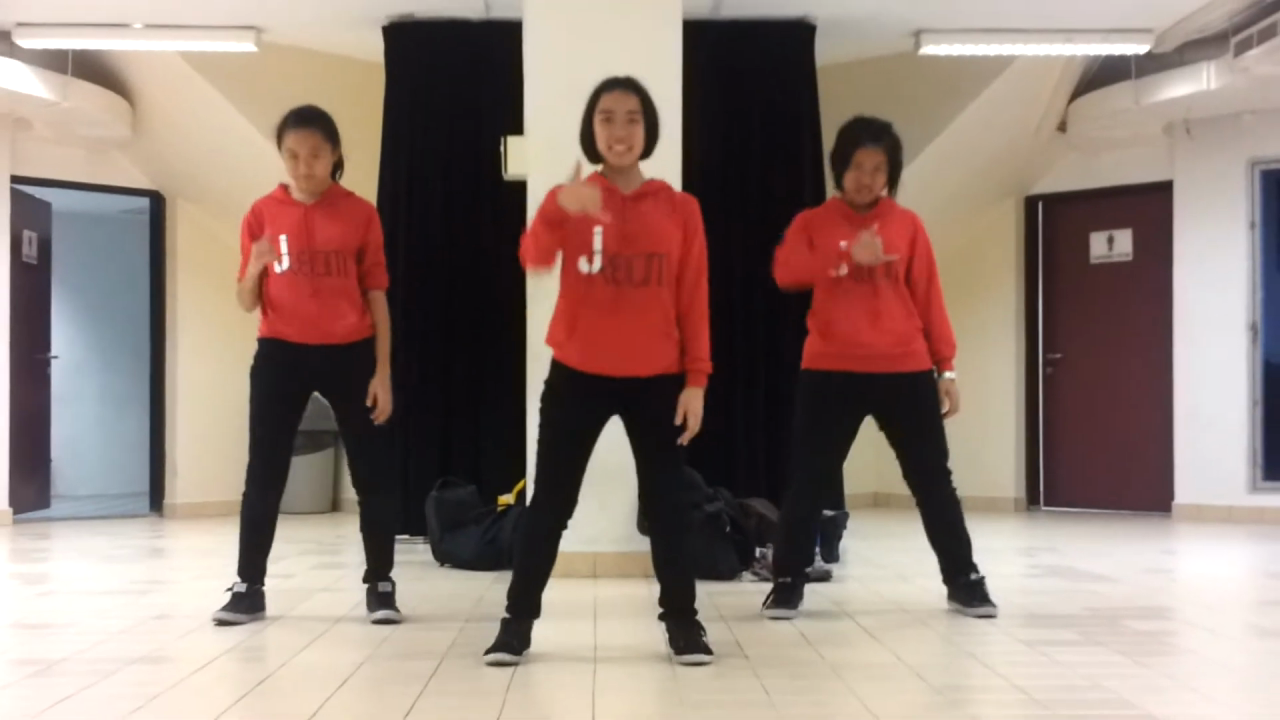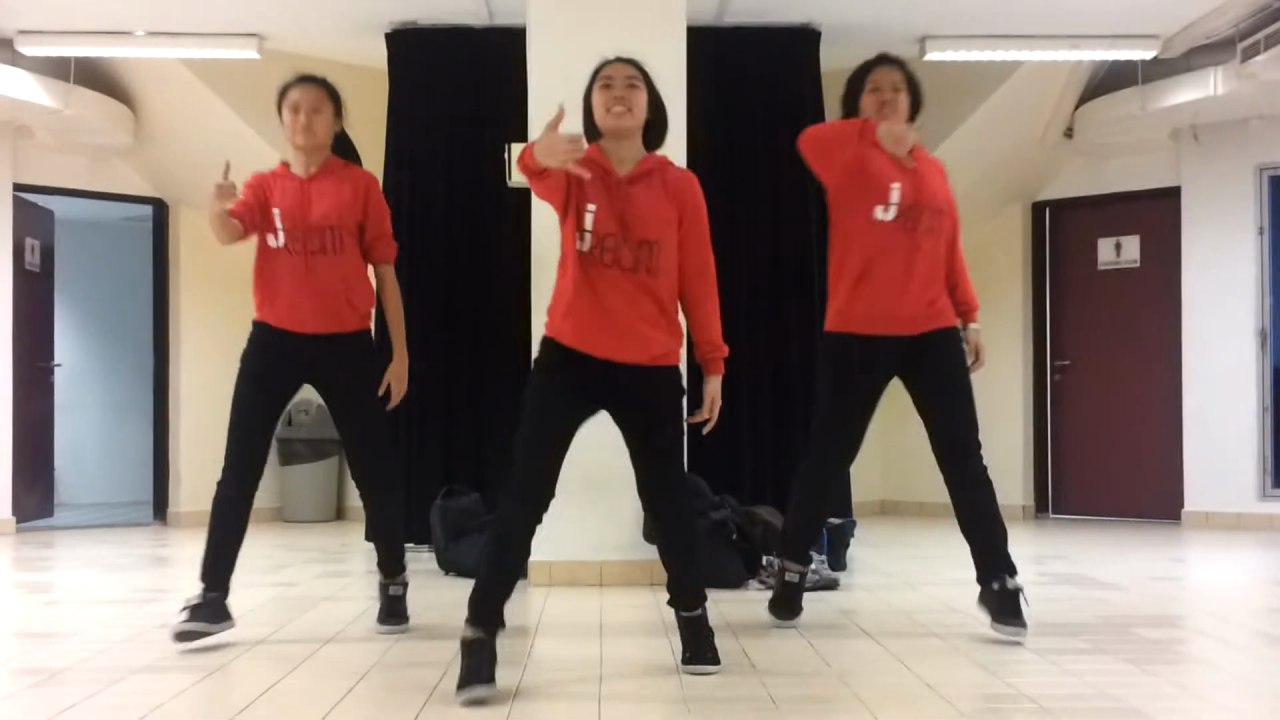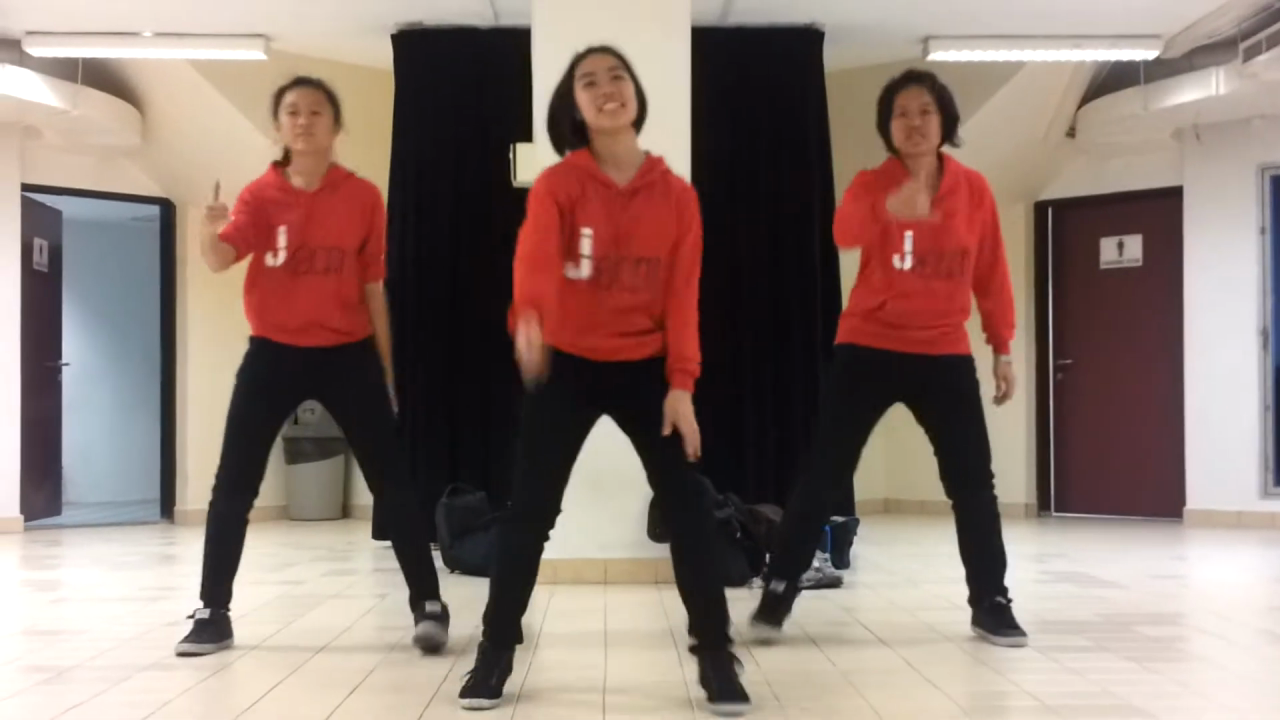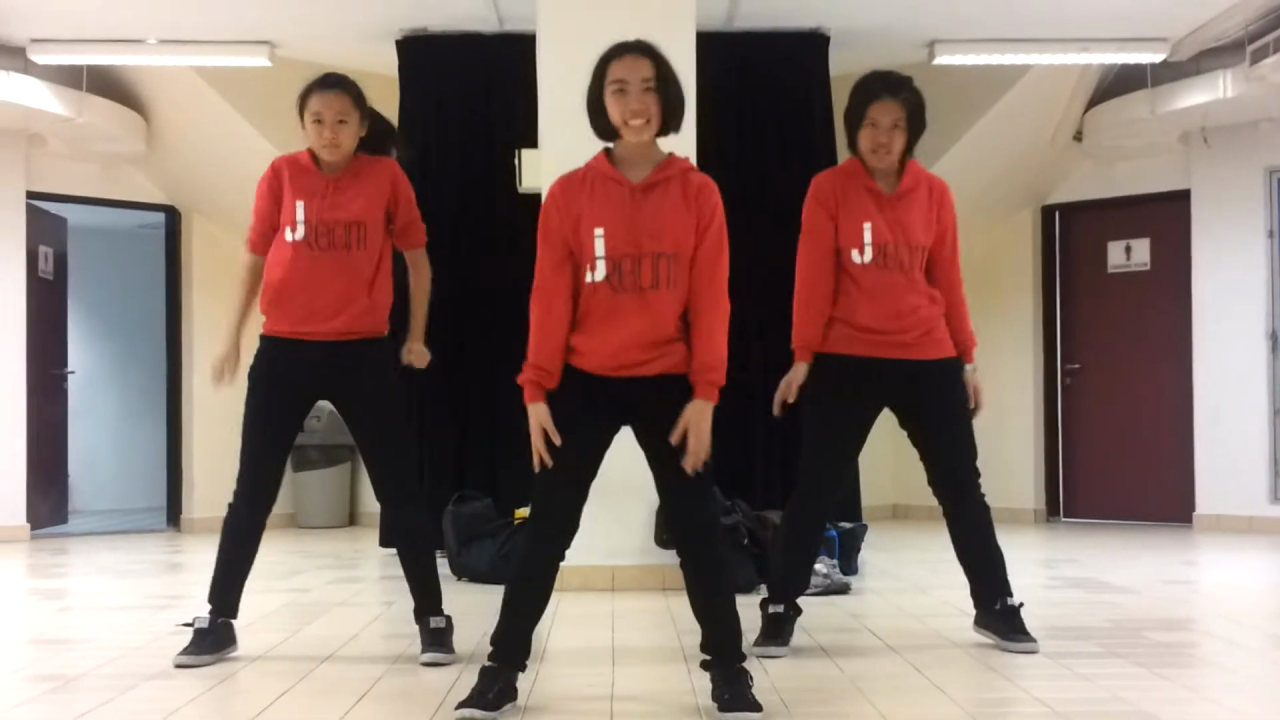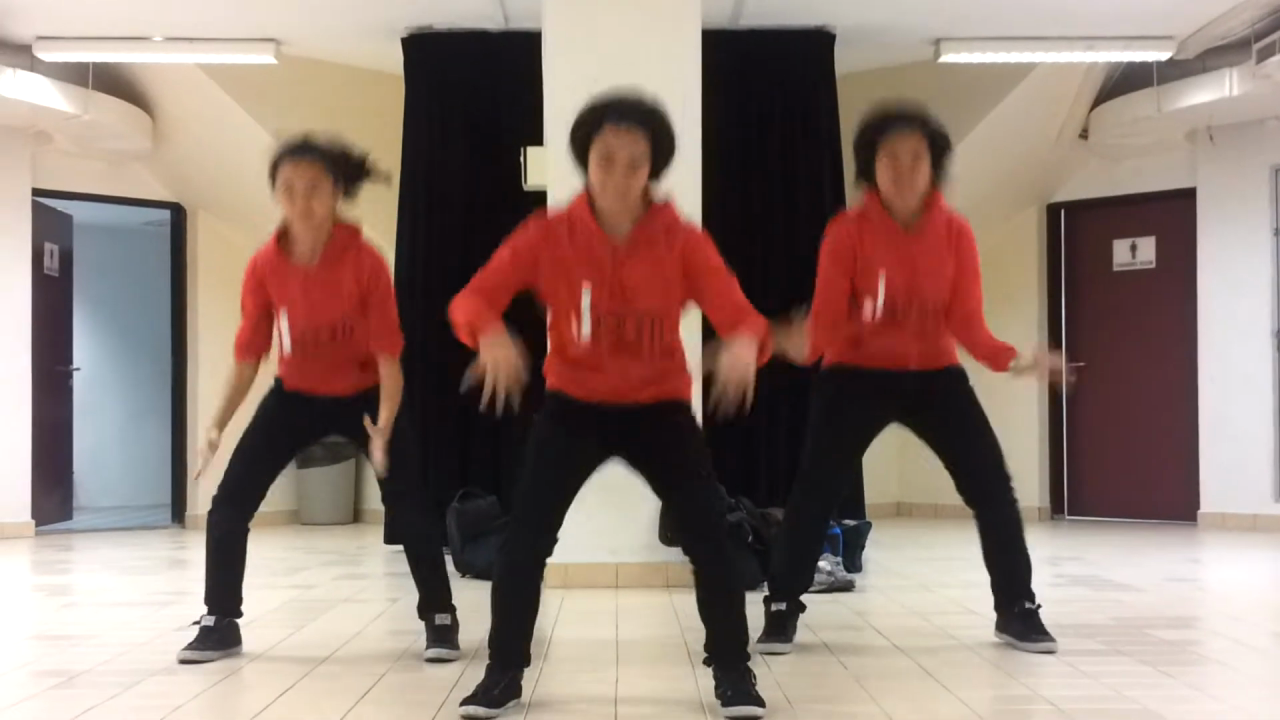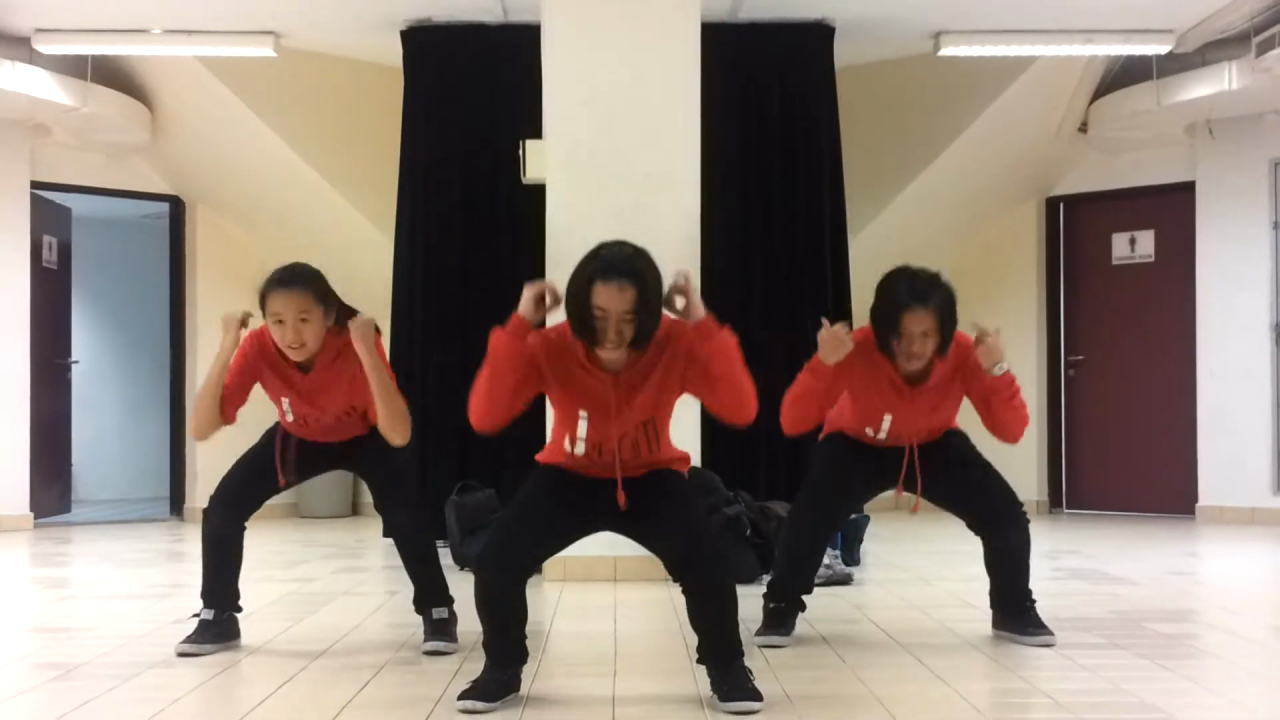
dt=0.3s
person 1, frame 1
left shoulder: (680, 208)
right shoulder: (571, 197)
left elbow: (693, 299)
right elbow: (533, 257)
left wrist: (696, 380)
right wrist: (564, 212)
left hip: (658, 379)
right hip: (578, 375)
left knee: (667, 502)
right knee: (551, 500)
left ankle: (682, 620)
right ankle: (518, 618)
person 1, frame 2
left shoulder: (680, 187)
right shoulder: (574, 174)
left elbow: (698, 279)
right elbow: (542, 178)
left wrist: (713, 364)
right wrist: (541, 155)
left hip: (651, 367)
right hip: (567, 357)
left knee: (667, 500)
right knee: (524, 491)
left ankle: (691, 615)
right ankle: (481, 634)
person 1, frame 3
left shoulder: (676, 192)
right shoulder: (557, 185)
left elbow: (683, 295)
right elbow: (534, 261)
left wrist: (681, 384)
right wrist: (527, 318)
left hip: (650, 371)
right hip: (567, 365)
left knee: (687, 511)
right knee: (529, 509)
left ankle: (715, 654)
right ankle: (495, 653)
person 1, frame 4
left shoulder: (698, 192)
right shoulder: (570, 192)
left elbow: (711, 299)
right elbow: (550, 294)
left wrist: (705, 393)
right wrist: (535, 389)
left hip: (670, 384)
right hip: (584, 382)
left knee: (697, 528)
right knee: (548, 527)
person 1, frame 5
left shoulder: (682, 239)
right shoulder: (550, 233)
left elbow: (738, 313)
right elbow: (473, 297)
left wrist: (747, 343)
right wrist: (489, 334)
left hip: (659, 411)
right hip: (573, 408)
left knee: (709, 535)
right knee: (525, 538)
person 1, frame 6
left shoulder: (678, 344)
right shoulder: (548, 348)
left elbow: (741, 409)
right elbow: (484, 417)
left wrist: (706, 325)
right wrist: (516, 326)
left hip: (651, 480)
right hip: (568, 480)
left knee: (706, 564)
right knee: (496, 564)
left ankle: (727, 667)
right ankle: (503, 668)
person 2, frame 1
left shoulder: (907, 224)
right shoulder: (813, 224)
left elbow: (928, 299)
right elbow: (786, 271)
left wrist: (945, 367)
right wrist: (846, 254)
left hip: (905, 371)
right hip: (829, 373)
left knee: (932, 479)
right knee: (808, 480)
left ankle: (963, 580)
right ankle: (787, 581)
person 2, frame 2
left shoulder: (933, 169)
right shoulder: (847, 161)
left elbow: (949, 250)
right elbow: (811, 140)
left wrist: (969, 318)
right wrist: (875, 136)
left hip: (932, 331)
right hip: (855, 333)
left knee: (963, 456)
right knee: (826, 456)
left ankle: (998, 584)
right ankle: (792, 571)
person 2, frame 3
left shoulder: (973, 189)
right shoulder: (871, 185)
left elbow: (991, 275)
right elbow: (847, 233)
left wrist: (1002, 348)
right wrist: (892, 209)
left hip: (944, 356)
right hip: (867, 350)
left knee: (972, 479)
right knee: (825, 470)
left ankle: (990, 602)
right ankle: (779, 588)
person 2, frame 4
left shoulder: (934, 193)
right shoulder: (828, 189)
left elbow: (948, 281)
right elbow: (813, 276)
left wrist: (967, 359)
right wrist: (802, 358)
left hip: (929, 360)
right hip: (845, 361)
left knee: (960, 485)
right knee: (815, 486)
left ankle: (996, 606)
right ankle: (779, 609)
person 2, frame 5
left shoulder: (955, 232)
right shoulder: (844, 235)
left elbow: (969, 330)
right elbow: (828, 324)
left wrist: (1014, 361)
right wrist: (805, 342)
left hip: (933, 376)
right hip: (854, 376)
left knee: (992, 484)
right knee: (815, 486)
left ankle: (1017, 610)
right ankle: (781, 609)
person 2, frame 6
left shoulder: (964, 354)
right shoulder: (857, 350)
left elbow: (1010, 430)
right elbow: (792, 421)
left wrist: (997, 371)
right wrist: (824, 363)
left hip: (934, 446)
right hip: (856, 447)
left knee: (1006, 517)
right knee: (811, 515)
left ankle: (1014, 609)
right ankle: (781, 606)
person 3, frame 1
left shoulder: (361, 215)
right shoulder: (263, 214)
left elbow: (377, 298)
right elbow: (247, 301)
left wrist: (383, 370)
right wrist: (252, 273)
left hip: (349, 354)
right hip: (281, 354)
left knee: (372, 474)
right knee: (264, 476)
left ankle: (380, 584)
right ankle: (249, 587)
person 3, frame 2
left shoulder: (360, 185)
right shoulder: (263, 186)
left elbow: (385, 271)
right elbow: (227, 233)
left wrist: (400, 352)
right wrist: (219, 208)
left hip: (347, 342)
right hip: (274, 339)
left knee: (373, 471)
right knee: (240, 469)
left ankle: (393, 585)
right ankle: (211, 597)
person 3, frame 3
left shoulder: (363, 197)
right shoulder: (261, 193)
left elbow: (373, 289)
right elbow: (218, 259)
left wrist: (384, 371)
right wrist: (212, 228)
left hip: (348, 355)
right hip: (273, 354)
left knee: (391, 481)
right knee: (233, 486)
left ankle: (428, 605)
right ankle: (213, 613)
person 3, frame 4
left shoulder: (386, 177)
right shoulder: (282, 174)
left elbow: (417, 253)
right elbow: (257, 255)
left wrist: (417, 334)
right wrist: (233, 337)
left hip: (363, 352)
right hip: (284, 351)
left knee: (399, 491)
right knee: (253, 492)
left ankle: (433, 620)
right ankle: (217, 621)
person 3, frame 5
left shoulder: (366, 263)
right shoulder: (264, 267)
left elbow: (389, 359)
right elbow: (247, 358)
left wrist: (385, 428)
right wrist: (218, 423)
left hip: (363, 397)
right hip: (295, 398)
left knee: (408, 507)
right knee: (229, 504)
left ankle: (441, 621)
right ankle: (220, 624)
person 3, frame 6
left shoulder: (359, 342)
right shoulder: (256, 349)
left elbow: (398, 435)
right elbow: (201, 429)
left wrist: (367, 356)
right wrist: (223, 355)
left hip: (365, 438)
right hip: (298, 440)
left knee: (403, 512)
right knee: (221, 511)
left ankle: (437, 613)
right ankle: (218, 616)
